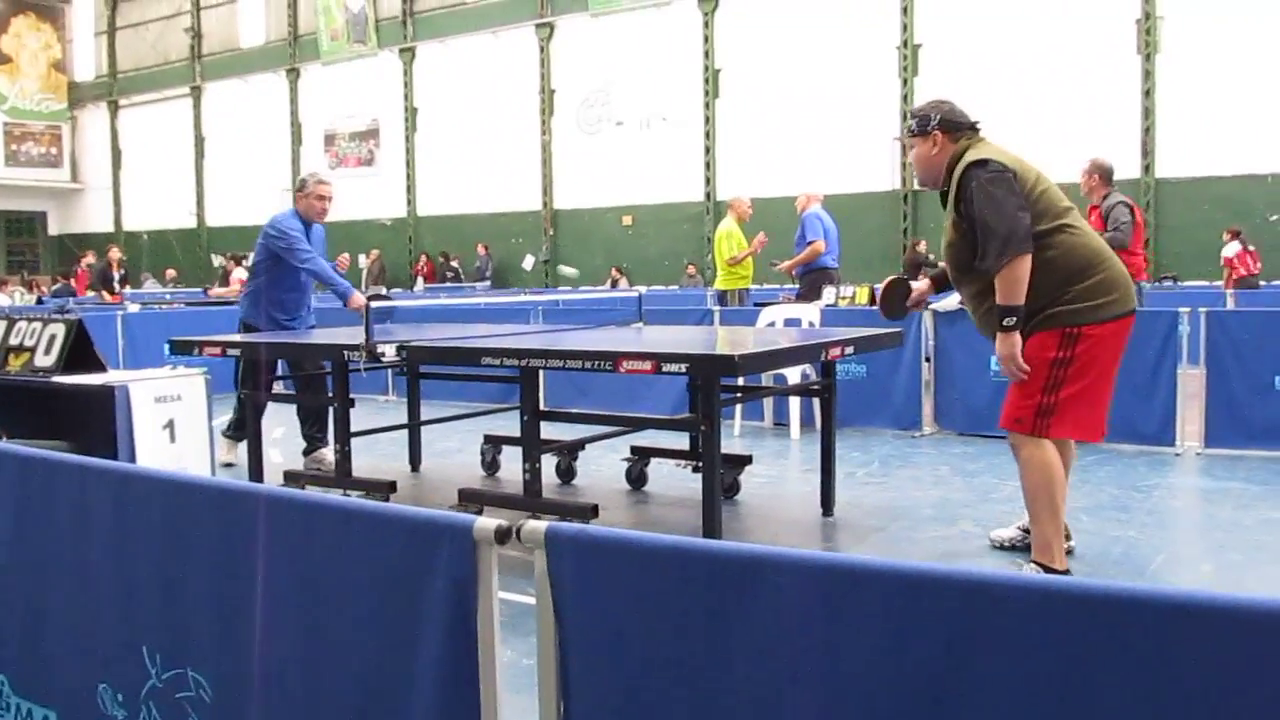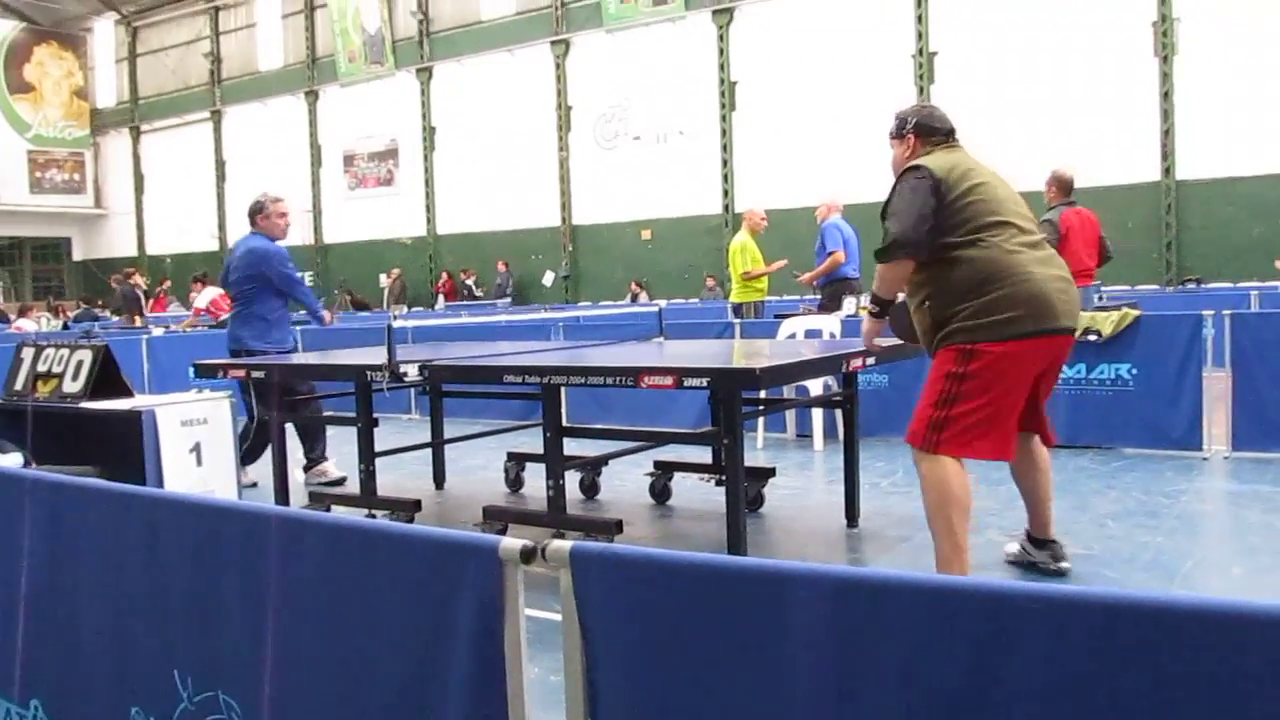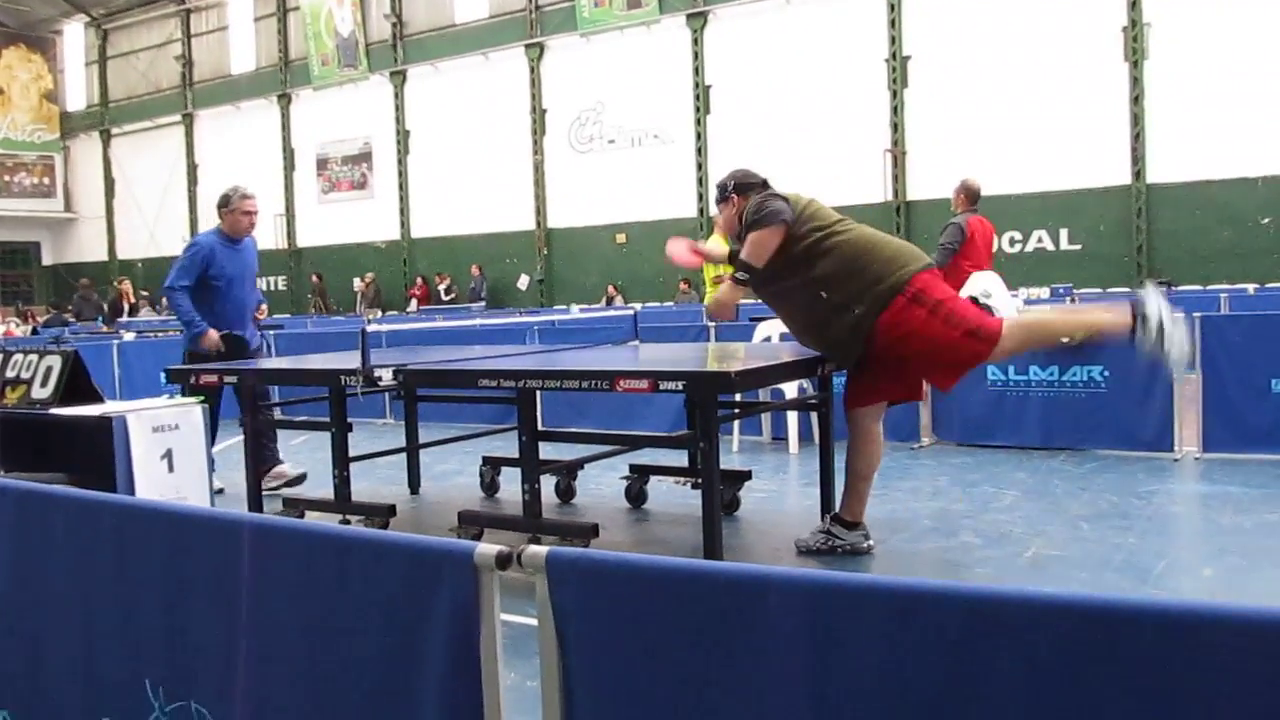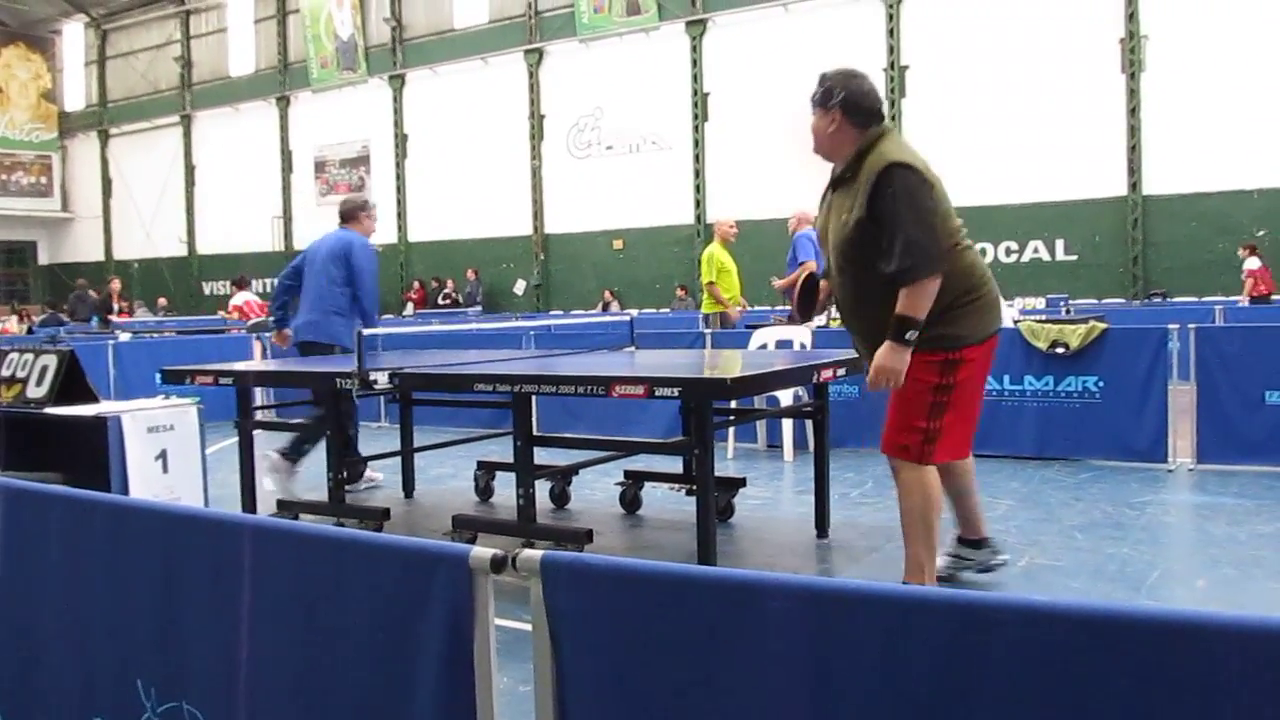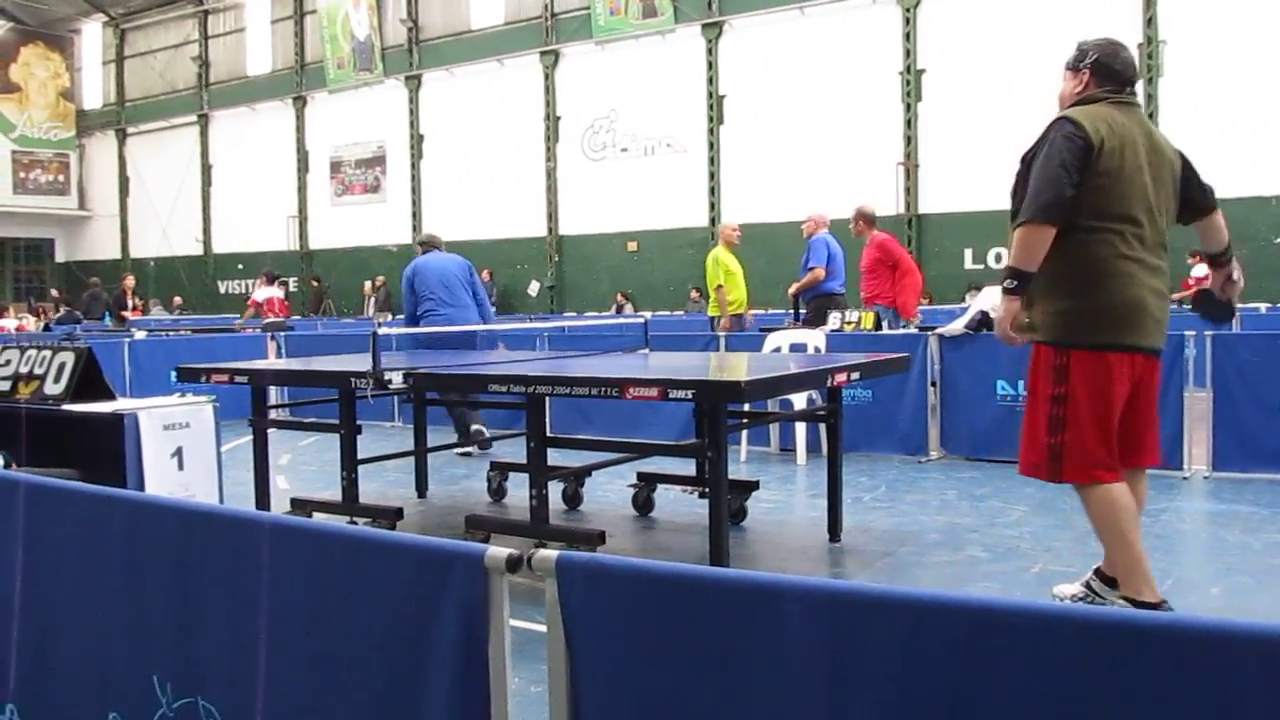
dt=1s
person 1, frame 1
left shoulder: (979, 171)
right shoulder: (976, 169)
left elbow: (1012, 250)
right elbow: (984, 251)
left wrist: (1006, 328)
right wrist: (933, 283)
left hip: (1077, 309)
right hip: (1079, 306)
left knee: (1028, 431)
right knee: (1050, 425)
left ankle: (1051, 568)
right ankle: (1049, 528)
person 1, frame 2
left shoulder: (920, 174)
right shoulder: (977, 174)
left elbow: (902, 249)
left wrist: (877, 309)
left hip: (998, 324)
right hip: (1048, 315)
left knee: (935, 447)
right knee: (1019, 431)
right ankle: (1043, 544)
person 1, frame 3
left shoulder: (762, 207)
left elbow: (771, 228)
left wrist: (735, 282)
right wrist: (729, 257)
left hip: (895, 294)
right hip: (875, 319)
left knee: (999, 339)
right knee: (862, 414)
left ankle: (1131, 318)
right ankle: (848, 526)
person 1, frame 4
left shoulder: (892, 172)
right shoulder: (854, 168)
left elbow: (923, 266)
left wrist: (899, 341)
right wrist: (835, 284)
left hip: (946, 327)
right hip: (932, 326)
left knee: (910, 453)
right knee: (937, 447)
left ankle: (920, 590)
right ankle: (974, 544)
person 1, frame 5
left shoulder: (1074, 127)
right shoulder: (1156, 143)
left elbow: (1042, 214)
right elbow: (1205, 208)
left wrist: (1014, 288)
right wrist: (1222, 265)
left hip: (1080, 320)
right hip: (1140, 320)
left knee: (1088, 466)
right knee: (1126, 459)
left ankle: (1144, 599)
right ankle: (1113, 581)
person 2, frame 1
left shoulder: (318, 230)
right shoulder: (282, 225)
right elbow: (307, 263)
left wrist: (336, 266)
right wrist: (347, 292)
left hip: (299, 321)
right hip: (261, 321)
left knee: (314, 385)
right knee: (254, 390)
left ankle: (317, 450)
right ankle: (232, 437)
person 2, frame 2
left shoulder: (242, 247)
right shoulder: (268, 251)
left elbow: (226, 283)
right elbow: (296, 288)
right wrist: (319, 314)
left hip: (277, 344)
right hip: (254, 347)
left knee: (305, 401)
right knee: (264, 416)
left ankle: (316, 464)
right ankle: (235, 466)
person 2, frame 3
left shoulder: (249, 244)
right shoulder: (204, 246)
right elbow: (174, 290)
left wrist: (259, 302)
right wrist: (200, 330)
left hip: (246, 343)
right hip: (208, 347)
left knee: (260, 406)
right knee: (204, 414)
left ankle: (269, 468)
person 2, frame 4
left shoulder: (318, 245)
right shoulder: (360, 245)
left elbow: (285, 282)
right elbow: (367, 297)
left wrist: (280, 323)
left hip: (308, 334)
right hip: (330, 336)
left knee: (343, 406)
right knee: (336, 408)
left ankle: (353, 471)
right ankle: (285, 458)
person 2, frame 5
left shoulder: (413, 268)
right shoulder: (462, 262)
left elbow: (410, 312)
right elbow: (482, 300)
right hip: (469, 328)
left knee: (450, 390)
left ankle: (468, 437)
right ankle: (475, 428)
